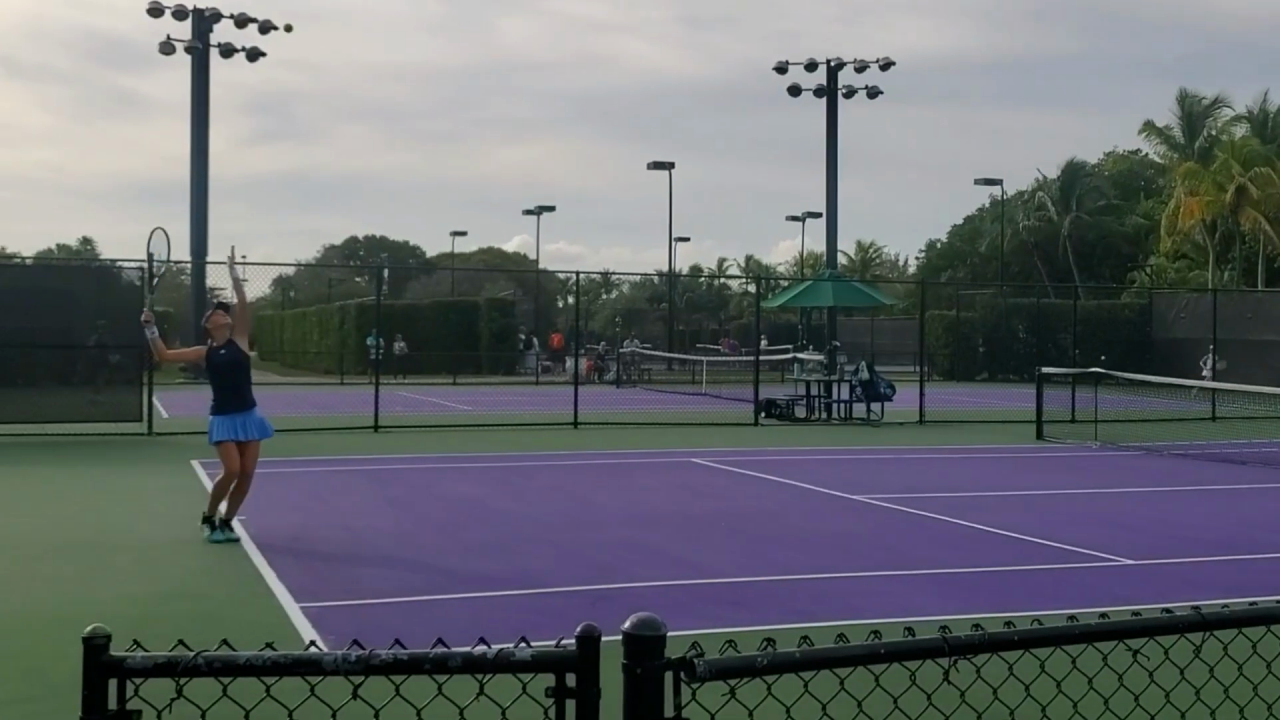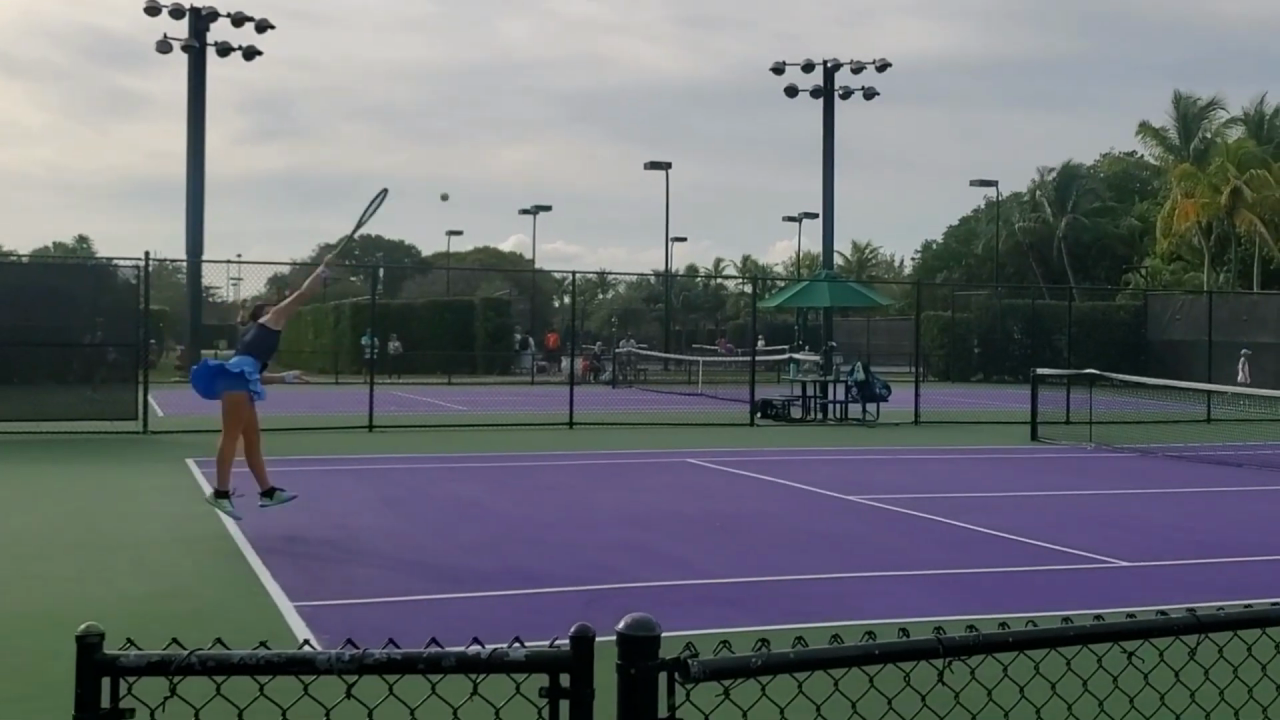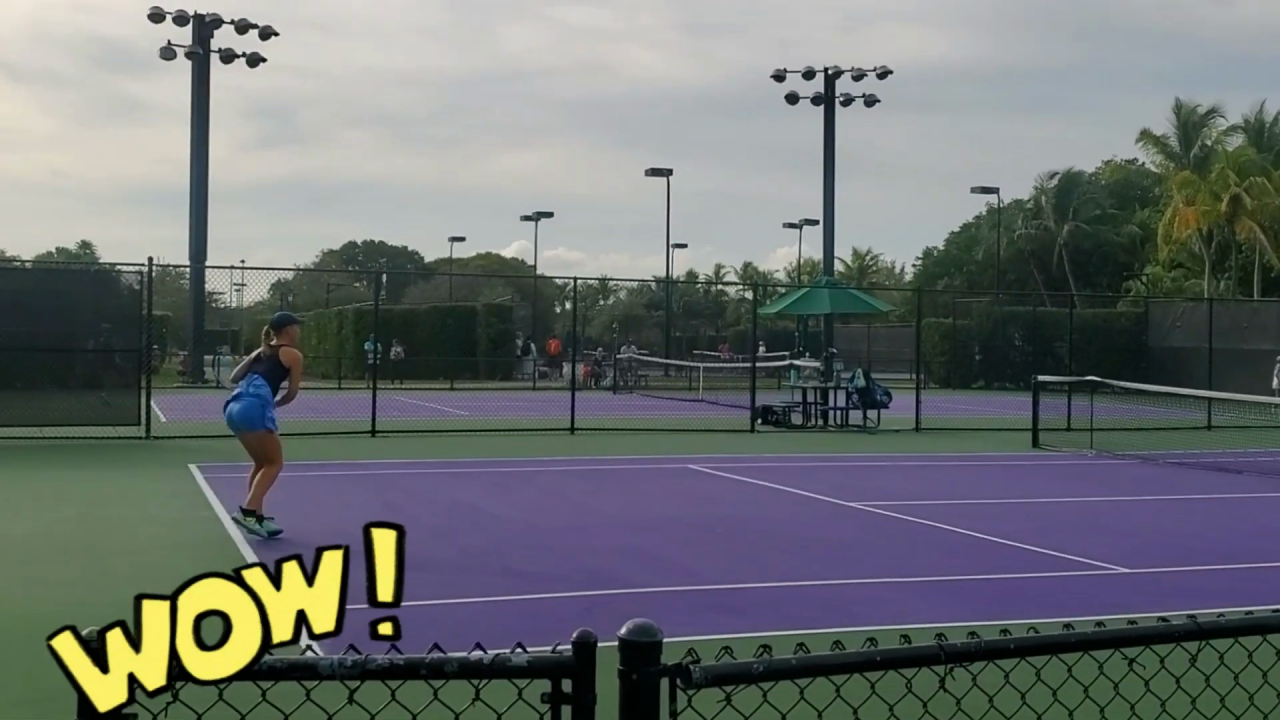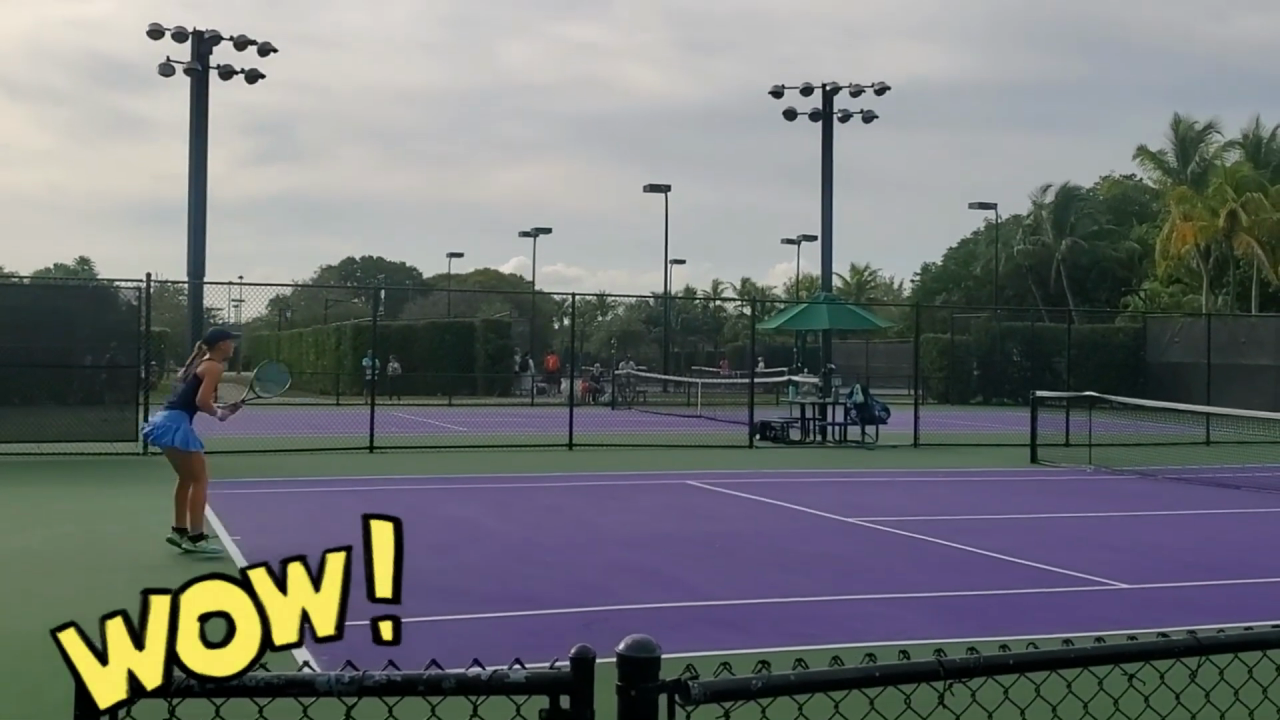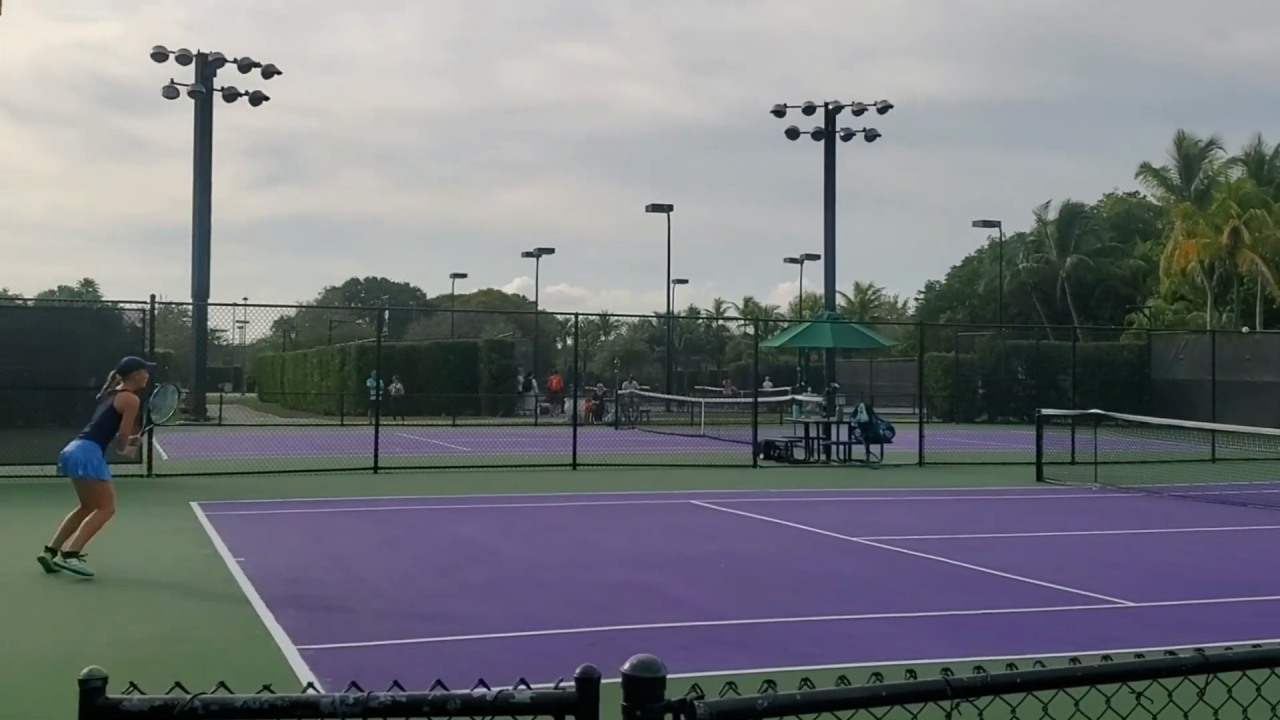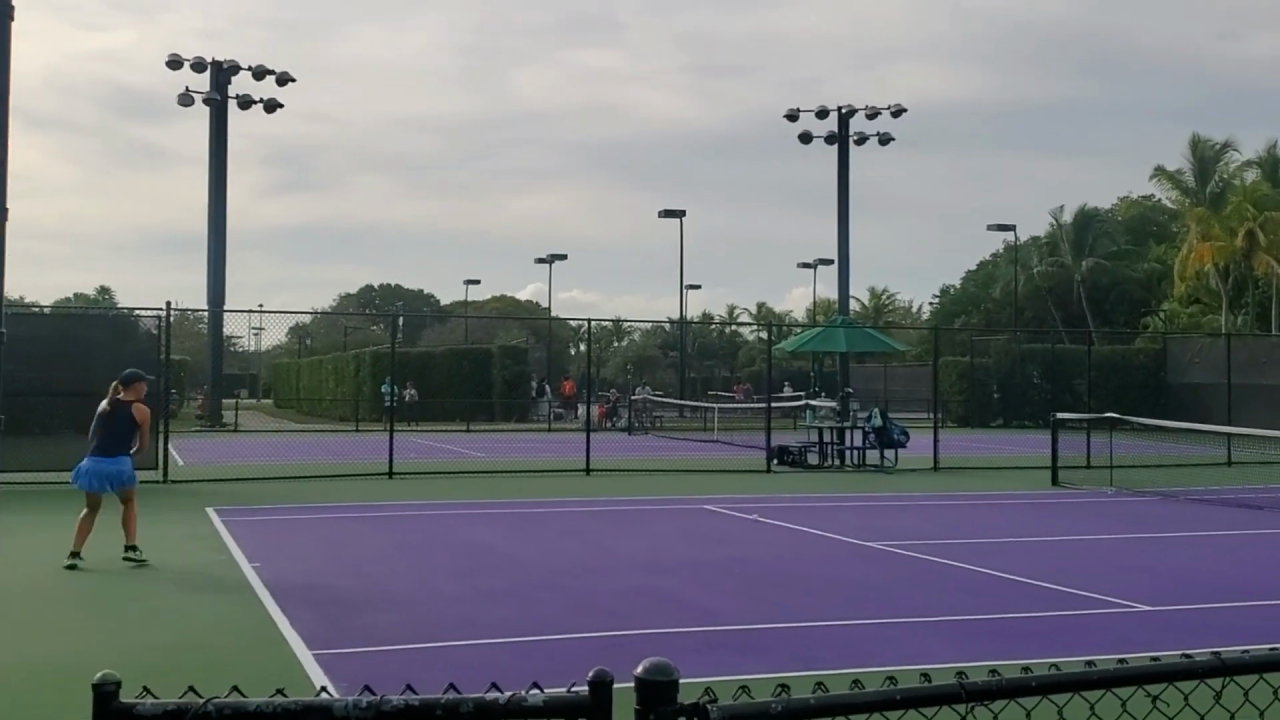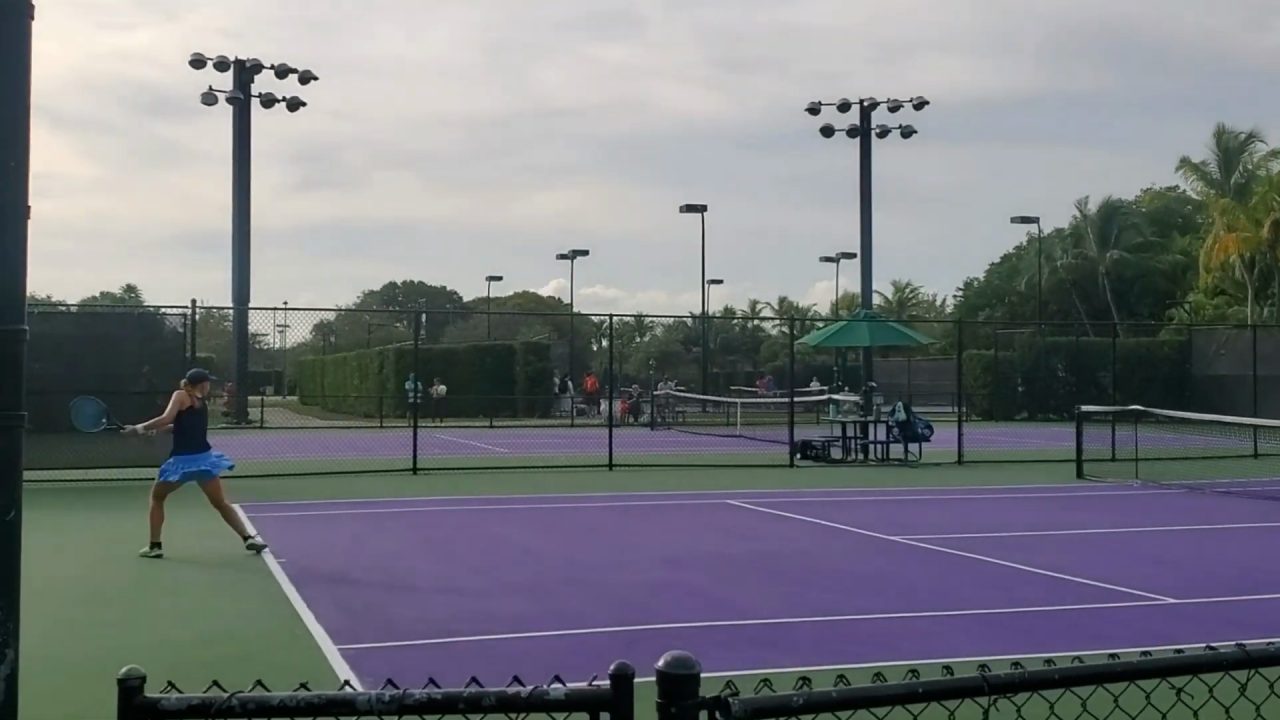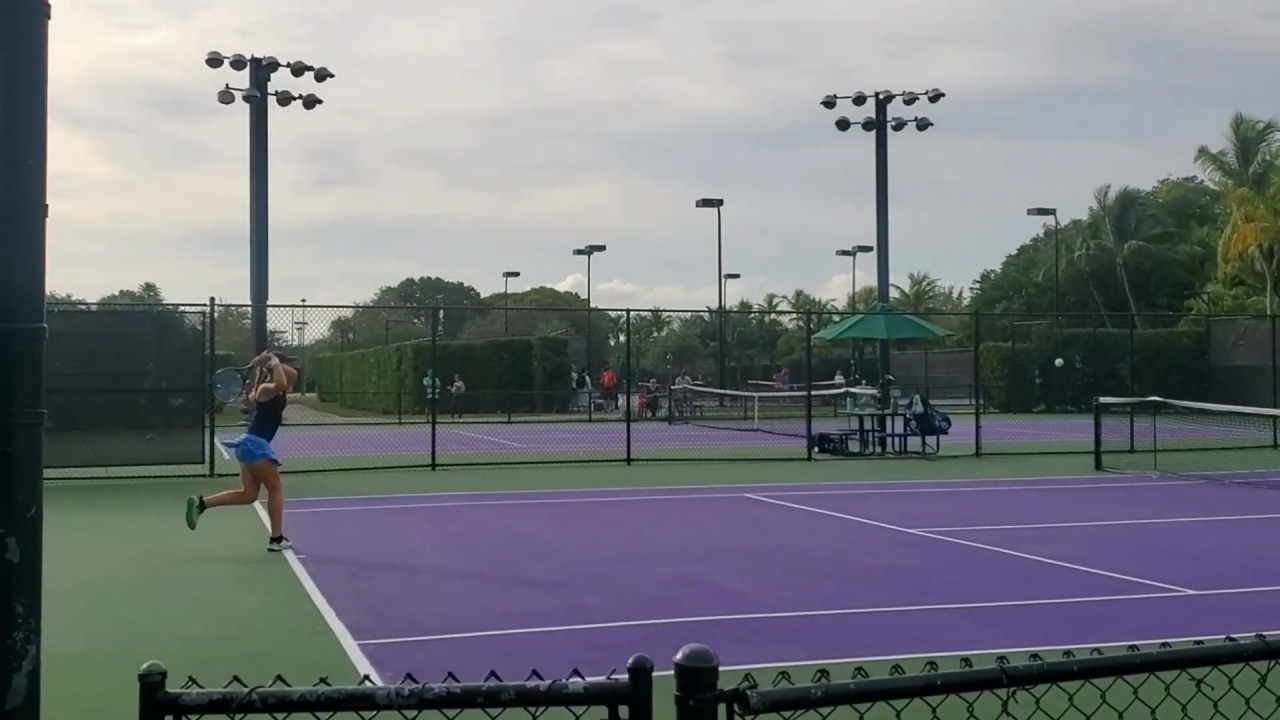
dt=0.5s
person 1, frame 1
left shoulder: (240, 339)
right shoulder: (203, 352)
left elbow: (243, 304)
right elbow: (163, 355)
left wrist: (233, 273)
right wrist: (150, 329)
left hip: (248, 416)
right hip: (222, 419)
left knee: (247, 473)
right knee: (232, 470)
left ankle: (225, 523)
right ankle: (209, 518)
person 1, frame 2
left shoulder: (256, 333)
right shoulder: (274, 317)
right elbow: (302, 294)
left wrist: (286, 377)
right wrist: (322, 270)
left hip: (243, 378)
right hip: (237, 374)
left knee: (253, 438)
right knee: (232, 433)
left ankle: (267, 491)
right ankle: (221, 492)
person 1, frame 3
left shoulder: (261, 351)
right shoulder: (293, 354)
left elbow: (233, 377)
right elbow: (292, 391)
right wrist: (275, 403)
left hip: (236, 408)
right hip: (253, 408)
left knee: (263, 463)
right knee: (273, 464)
left ankle: (255, 515)
right ankle: (250, 513)
person 1, frame 4
left shoulder: (199, 365)
right shoulder: (214, 367)
right elbow: (202, 401)
left wrist: (223, 409)
right wrist: (218, 413)
left hip: (165, 421)
right hip: (175, 425)
left knee: (187, 479)
right knee: (199, 481)
left ankle: (180, 531)
right ankle: (196, 538)
person 1, frame 5
left shoulder: (110, 394)
right shoulder: (131, 399)
right elbow: (123, 436)
left wrist: (127, 441)
right wrist: (126, 448)
left hip: (79, 450)
right hip: (88, 454)
left knee: (87, 508)
right knee: (106, 509)
left ankle: (52, 551)
right ankle: (70, 554)
person 1, frame 6
left shoulder: (105, 404)
right shoulder: (142, 411)
left elbow: (92, 437)
right elbow: (143, 446)
left hip: (93, 463)
right hip: (119, 465)
left knee: (91, 510)
right knee: (128, 502)
left ankle: (74, 555)
right ankle: (131, 548)
person 1, frame 7
left shoulder: (180, 396)
right shoulder: (203, 403)
left elbow: (166, 420)
left wrist: (140, 428)
right wrist: (151, 430)
left hip: (180, 461)
right hip: (204, 459)
left knee: (156, 497)
right knee: (220, 503)
left ankle: (155, 546)
right ankle: (249, 538)
person 1, frame 8
left shoulder: (279, 386)
right shoulder: (267, 388)
left elbow: (293, 375)
right elbow: (281, 383)
left wrist: (271, 362)
right wrist: (273, 362)
left hip: (255, 444)
right hip: (255, 444)
left knee: (248, 495)
right knee: (276, 489)
left ankle: (200, 503)
right ankle: (277, 539)
